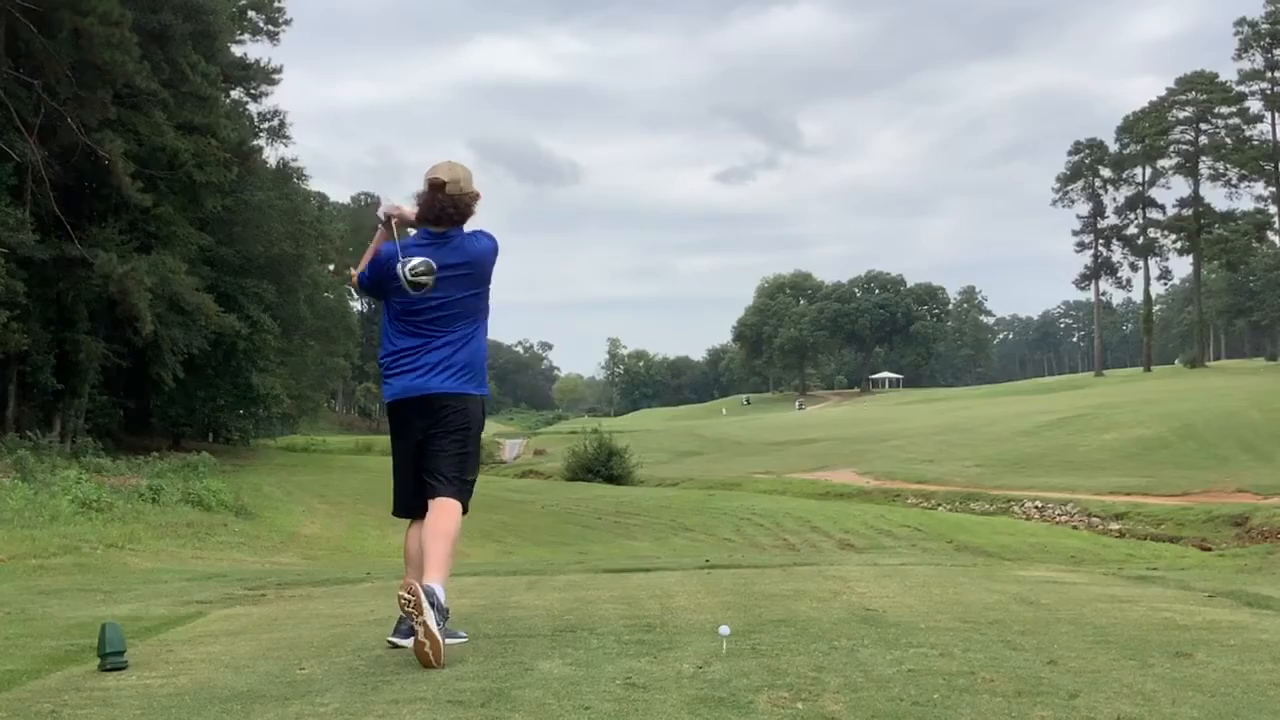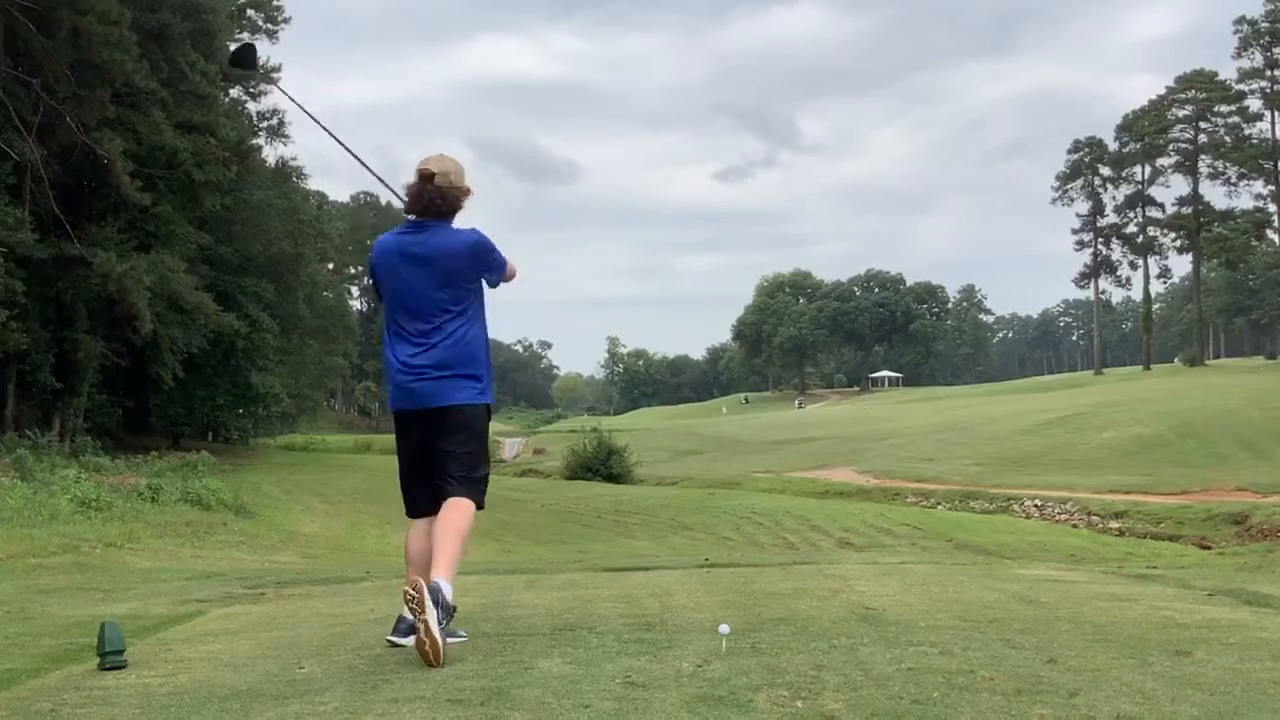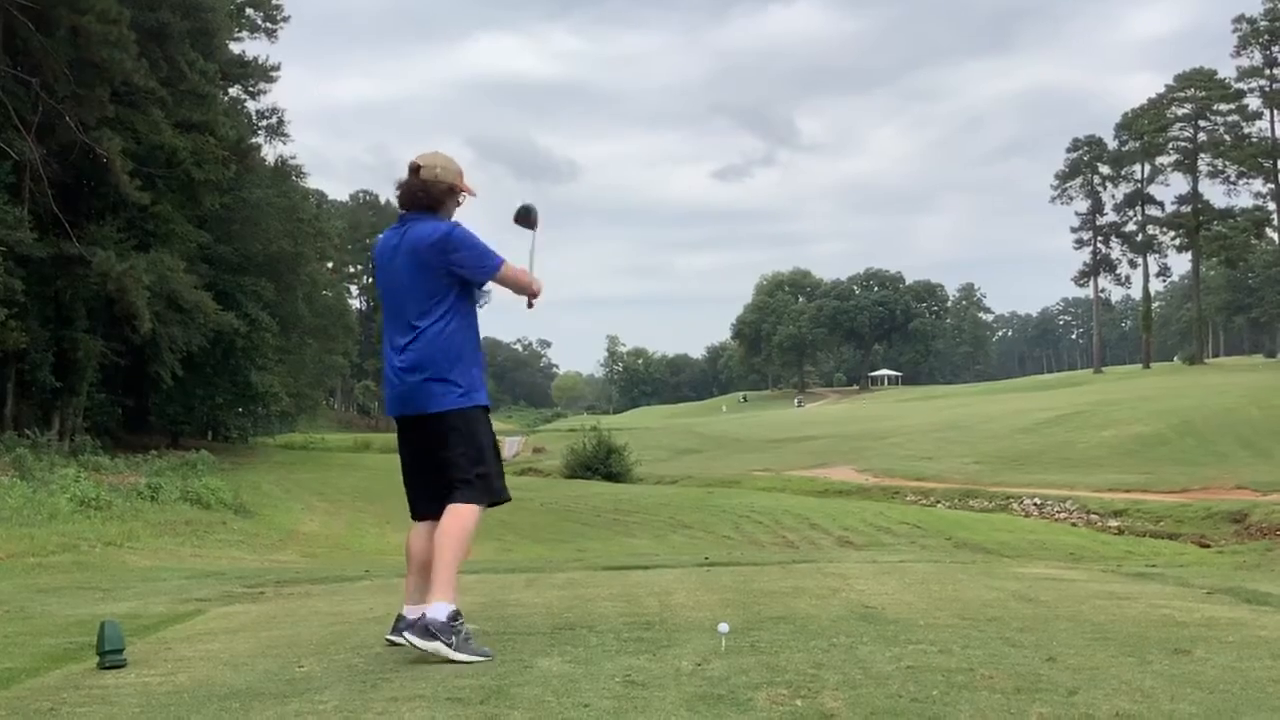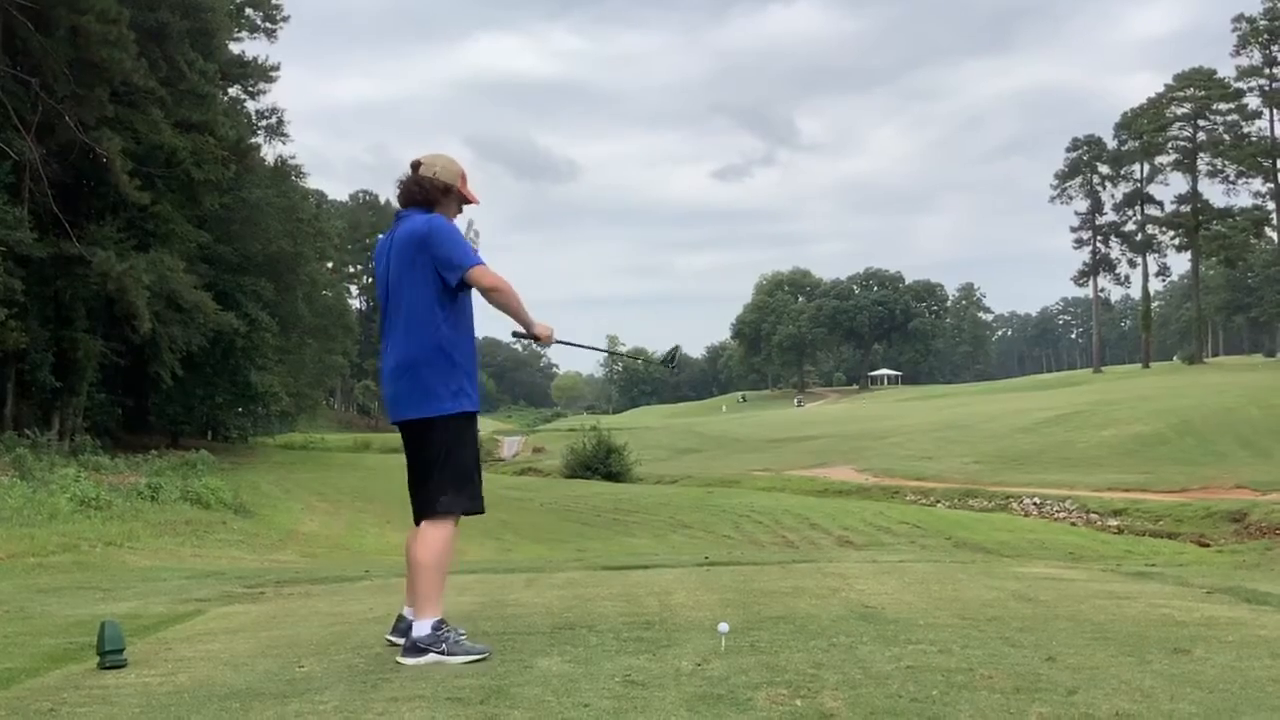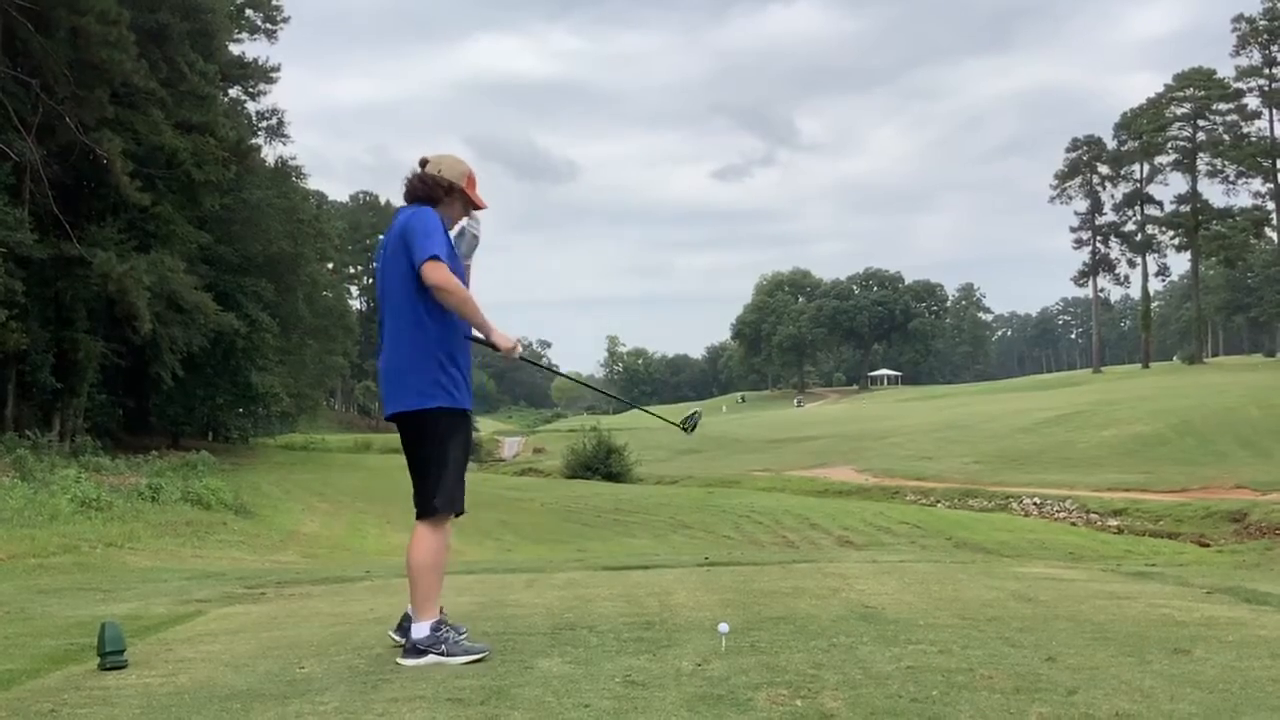
dt=0.2s
person 1, frame 1
left shoulder: (393, 256)
right shoulder: (483, 248)
left elbow: (361, 281)
left wrist: (386, 229)
right wrist: (416, 221)
left hip: (404, 395)
right hip: (459, 393)
left knee: (419, 506)
right knee: (447, 496)
left ankle: (413, 615)
right ankle: (432, 592)
person 1, frame 2
left shoulder: (384, 249)
right shoulder: (469, 245)
right elbow: (507, 273)
left hip: (408, 394)
right hip: (461, 390)
left knee: (423, 506)
right knee: (461, 493)
left ankle: (414, 615)
right ankle: (438, 589)
person 1, frame 3
left shoulder: (384, 246)
right shoulder: (447, 237)
right elbow: (518, 280)
left wrist: (469, 287)
right wrist: (533, 286)
left hip: (406, 393)
right hip: (451, 389)
left knee: (427, 506)
right knee: (469, 495)
left ankle: (413, 614)
right ankle: (436, 615)
person 1, frame 4
left shoulder: (387, 242)
right shoulder: (432, 229)
right elbow: (487, 281)
left wrist: (459, 254)
right wrist: (531, 324)
left hip: (408, 390)
right hip: (440, 389)
left knee: (429, 509)
right knee: (444, 508)
left ankle: (411, 616)
right ankle: (426, 632)
person 1, frame 5
left shoulder: (403, 232)
right shoulder: (419, 220)
left elbow: (444, 302)
right elbow: (438, 279)
left wrist: (465, 257)
right wrist: (492, 332)
left hip: (417, 384)
right hip: (430, 385)
left knee: (437, 507)
right knee: (437, 509)
left ankle: (419, 616)
right ankle: (424, 634)
